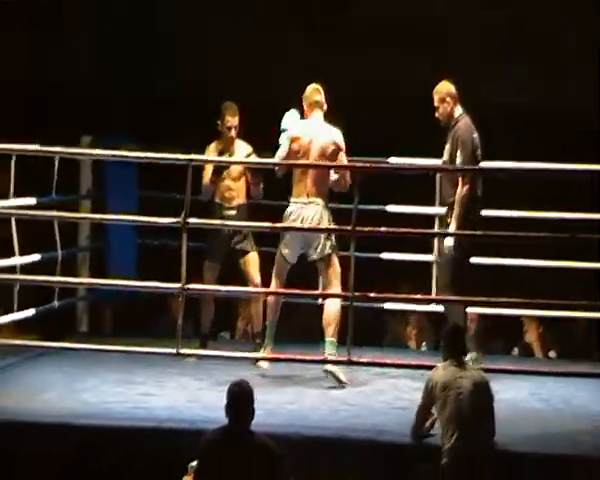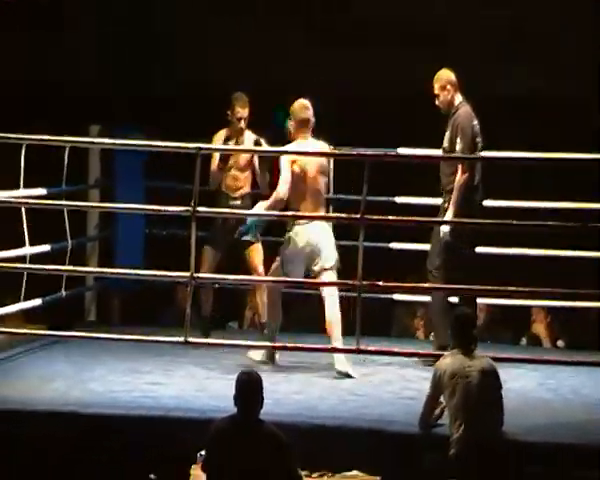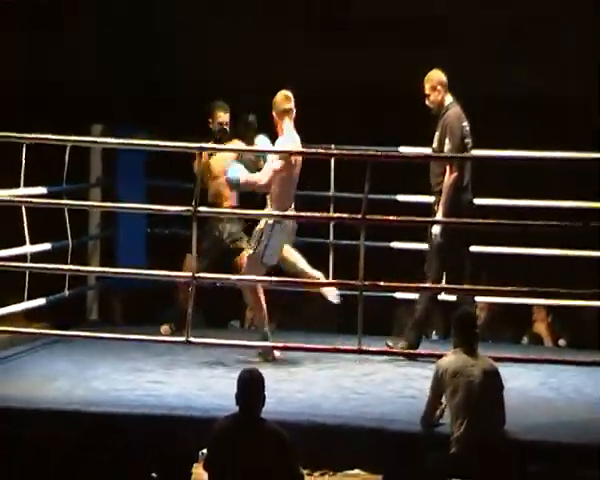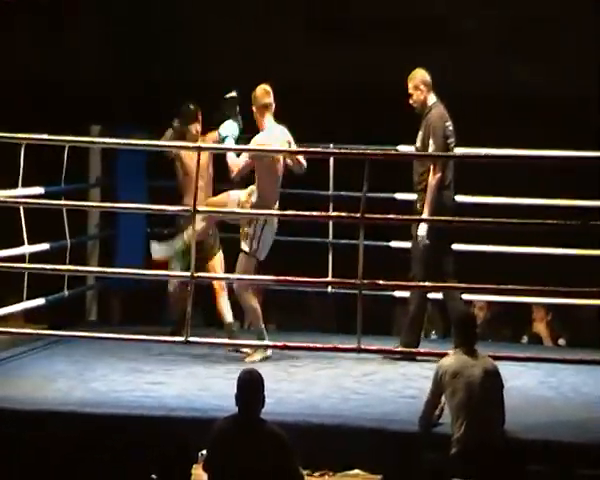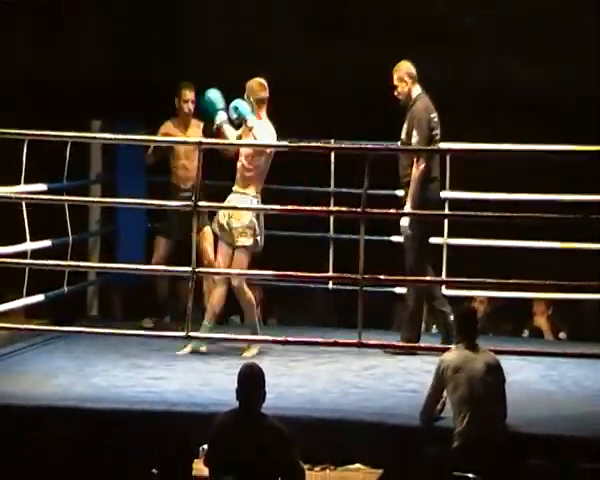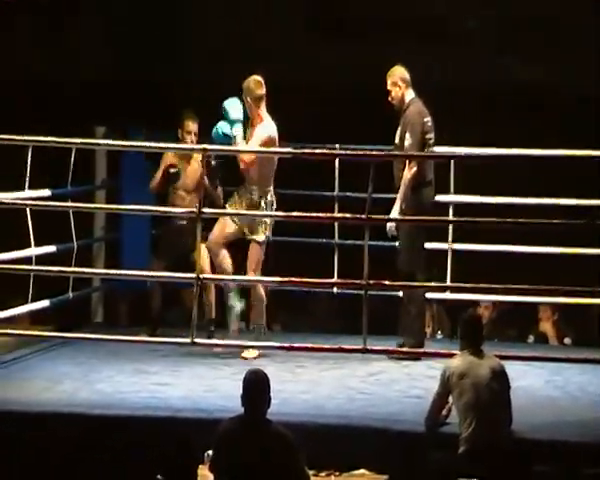
dt=0.2s
person 1, frame 1
left shoulder: (462, 131)
right shoulder: (459, 128)
left elbow: (464, 184)
left wrist: (453, 227)
left hip: (460, 218)
right hip: (457, 217)
left knee: (447, 285)
right knee: (456, 285)
left ankle: (469, 349)
person 1, frame 2
left shoulder: (462, 119)
right shoulder: (463, 116)
left elbow: (463, 171)
left wrist: (450, 213)
left hip: (458, 204)
right hip: (465, 204)
left knee: (437, 269)
right knee: (462, 274)
left ankle: (444, 341)
person 1, frame 3
left shoulder: (451, 119)
right shoulder: (455, 116)
left elbow: (452, 172)
left wrist: (440, 214)
left hip: (450, 205)
right hip: (459, 204)
left knee: (433, 275)
right knee: (459, 275)
left ankle: (411, 340)
person 1, frame 4
left shoulder: (434, 118)
right shoulder: (438, 115)
left elbow: (436, 172)
left wrist: (425, 215)
left hip: (433, 204)
right hip: (441, 202)
left knee: (420, 275)
right knee: (444, 273)
left ankle: (409, 342)
person 1, frame 5
left shoulder: (419, 110)
right shoulder: (423, 107)
left elbow: (420, 163)
left wrist: (409, 206)
left hip: (420, 195)
right hip: (424, 194)
left knee: (414, 266)
right knee: (420, 264)
left ankle: (410, 335)
right ankle: (447, 322)
person 1, frame 6
left shoulder: (413, 114)
right shoulder: (417, 111)
left elbow: (412, 167)
left wrist: (397, 206)
left hip: (414, 198)
right hip: (419, 197)
left knee: (412, 268)
right knee: (409, 266)
left ankle: (414, 340)
right ankle: (412, 334)
person 2, frame 1
left shoulder: (294, 129)
right shoulder: (335, 135)
left elbow: (278, 169)
right elbow: (344, 183)
left hip: (295, 211)
right hip: (319, 213)
left knee: (278, 280)
right knee: (333, 288)
left ankle: (268, 344)
right ankle: (331, 356)
person 2, frame 2
left shoulder: (289, 153)
right shoulder: (324, 149)
left elbow: (282, 194)
left wrist: (261, 210)
left hip: (299, 231)
right hip: (322, 230)
left knee: (273, 286)
right knee: (331, 297)
left ankle: (269, 349)
right ankle: (339, 355)
person 2, frame 3
left shoulder: (281, 145)
right shoulder: (294, 138)
left elbow: (264, 180)
left wrist: (242, 178)
left hip: (276, 220)
right hip: (286, 216)
right knee: (282, 254)
left ankle: (267, 345)
person 2, frame 4
left shoulder: (262, 140)
right shoulder: (283, 133)
left elbow: (235, 171)
right elbow: (300, 166)
left wrist: (228, 145)
left hip: (261, 216)
right hip: (252, 197)
left knee: (242, 285)
right knee: (210, 208)
left ankle: (262, 344)
right ankle: (176, 247)
person 2, frame 5
left shoulder: (264, 130)
right shoulder: (253, 126)
left elbow: (245, 155)
right wrist: (221, 121)
left hip: (248, 205)
right hip: (234, 199)
left knee: (237, 281)
right knee: (220, 278)
left ankle: (256, 337)
right ankle: (202, 337)
person 2, frame 6
left shoulder: (266, 130)
right shoulder: (253, 125)
left elbow: (246, 160)
left wrist: (236, 130)
right wrist: (232, 135)
left hip: (260, 202)
right hip: (244, 195)
left knee: (253, 277)
right knee: (214, 243)
left ankle: (258, 339)
right ankle: (234, 300)
person 3, frame 1
left shoulder: (247, 149)
right shoulder: (212, 150)
left elbow: (257, 193)
right elbow: (205, 193)
left wrist: (256, 175)
right wrist: (215, 173)
left hip: (241, 218)
right hip: (219, 218)
left knee: (255, 283)
right knee: (207, 287)
left ankle: (258, 342)
right ankle: (203, 343)
person 3, frame 2
left shoulder: (254, 140)
right shoulder: (219, 138)
left elbow: (263, 185)
right elbow: (213, 181)
left wrist: (261, 161)
right wrist: (222, 160)
left hip: (245, 207)
right hip: (223, 207)
left knee: (258, 273)
right knee: (205, 273)
right ankle: (204, 330)
person 3, frame 3
left shoulder: (237, 146)
right shoulder: (206, 148)
left elbow: (257, 167)
right elbow: (198, 172)
right wrist: (209, 150)
left hip: (232, 221)
right hip: (210, 220)
left knee: (250, 282)
right knee: (184, 280)
right ankle: (179, 323)
person 3, frame 4
left shoulder: (210, 140)
right shoulder: (178, 146)
right elbow: (163, 144)
right wrist: (178, 124)
right hip: (186, 220)
left knee: (219, 284)
right knee: (174, 288)
left ankle: (232, 333)
right ankle: (177, 330)
person 3, frame 5
left shoulder: (201, 127)
right shoulder: (168, 128)
right elbow: (148, 159)
right wrist: (156, 151)
left hip: (195, 199)
right hip: (175, 199)
left knee: (209, 260)
right knee: (158, 262)
right ankle: (161, 311)
person 3, frame 6
left shoulder: (202, 160)
right shoulder: (169, 156)
left elbow: (217, 200)
right elbow: (152, 188)
left wrist: (212, 184)
right wrist: (164, 180)
left hip: (192, 223)
right hip: (171, 224)
left knee: (207, 275)
right knee: (155, 281)
left ankle: (211, 329)
right ankle: (154, 327)
person 4, frame 1
left shoulder: (435, 377)
right shoulder: (480, 378)
left elbow: (416, 433)
right elbow: (491, 430)
left wrist: (431, 420)
left hip: (454, 460)
right hip: (483, 458)
person 4, frame 2
left shoulder: (443, 366)
right shoulder: (489, 366)
left elbow: (424, 422)
right elbow: (499, 418)
left wrist: (438, 412)
left hip: (463, 450)
right hip: (491, 449)
person 4, frame 3
left shoulder: (444, 365)
right shoulder: (490, 366)
left elbow: (426, 422)
right elbow: (501, 418)
left wrist: (439, 412)
left hip: (463, 450)
right hip: (494, 449)
person 4, frame 4
left shoulder: (445, 366)
right shoulder: (491, 366)
left elbow: (425, 422)
right elbow: (501, 418)
left wrist: (438, 411)
left hip: (464, 450)
right hip: (494, 449)
person 4, frame 5
left shoulder: (447, 361)
right shoulder: (493, 361)
left elbow: (425, 417)
right elbow: (502, 411)
left wrist: (440, 405)
left hip: (466, 445)
right hip: (495, 443)
person 4, frame 6
left shoulder: (452, 367)
right shoulder: (498, 366)
left elbow: (430, 422)
right elbow: (508, 418)
left wrist: (445, 413)
left hip: (472, 451)
right hip: (501, 450)
